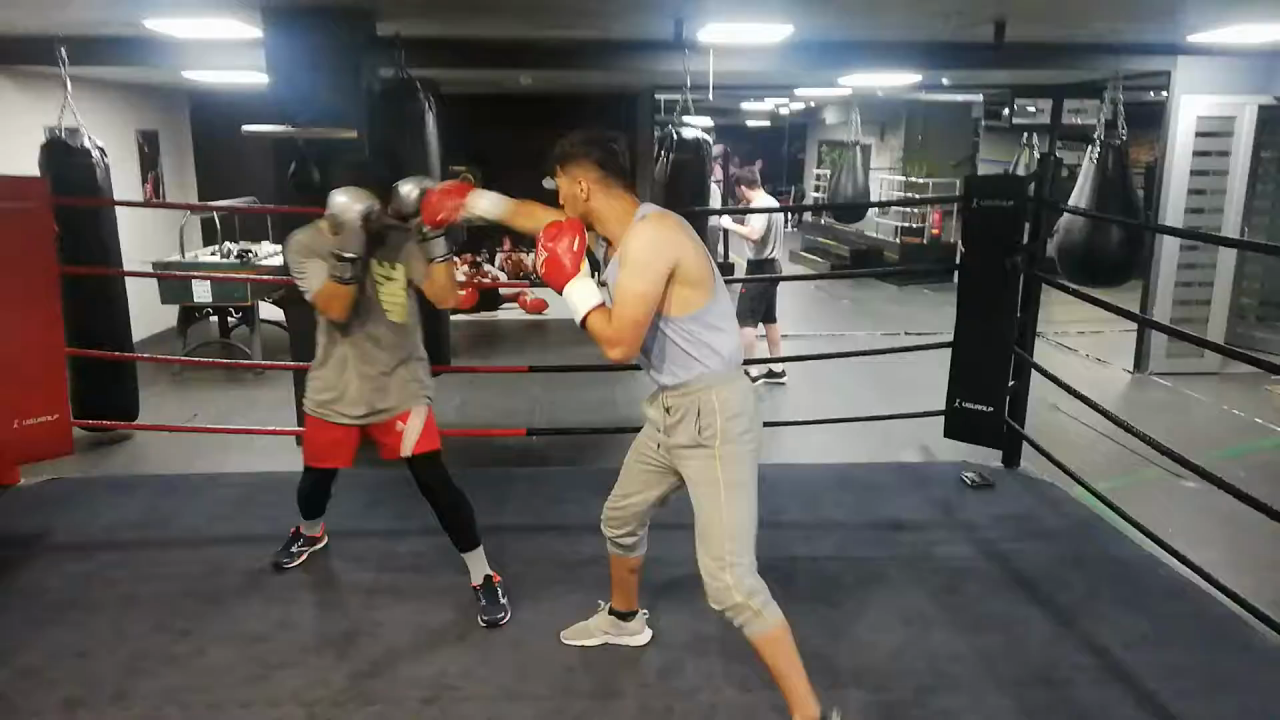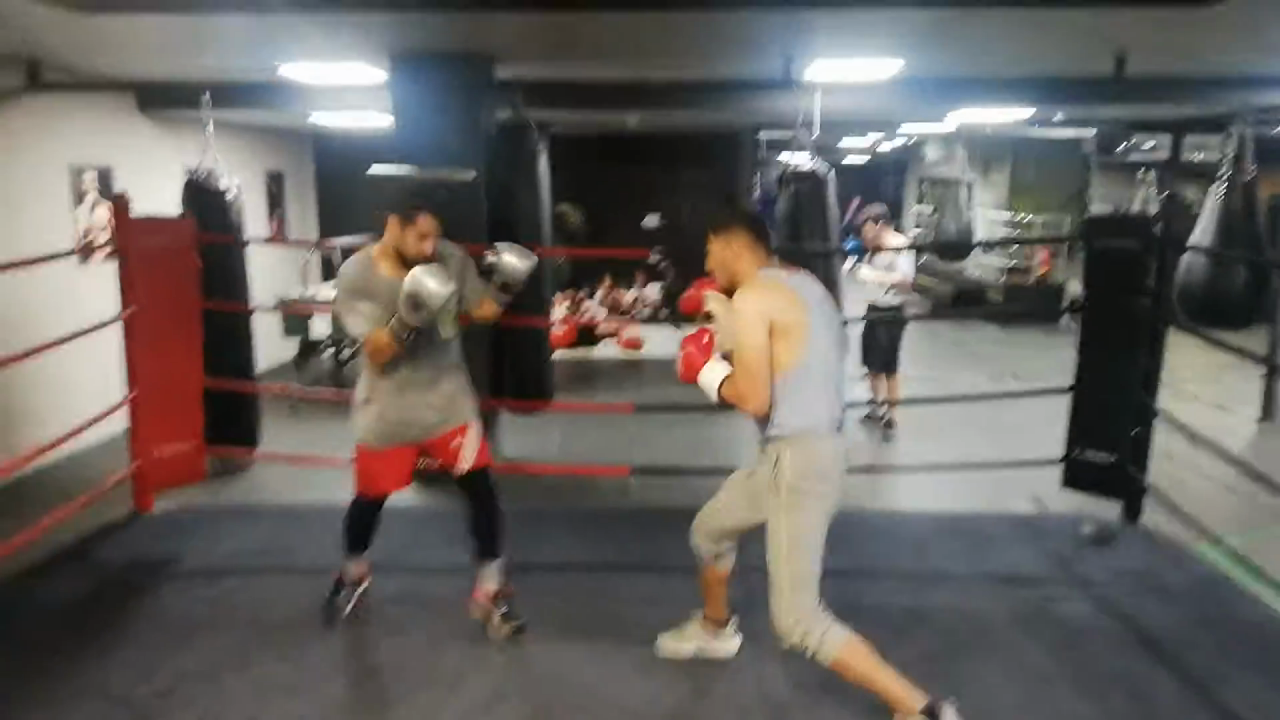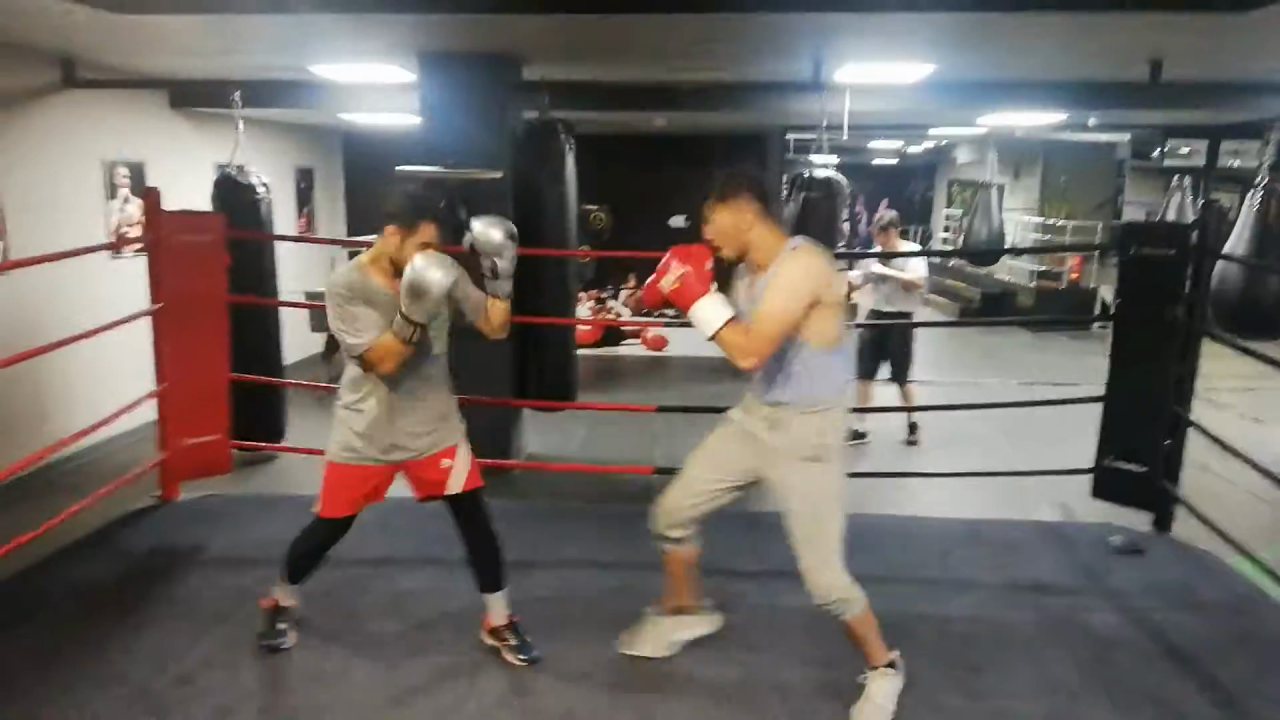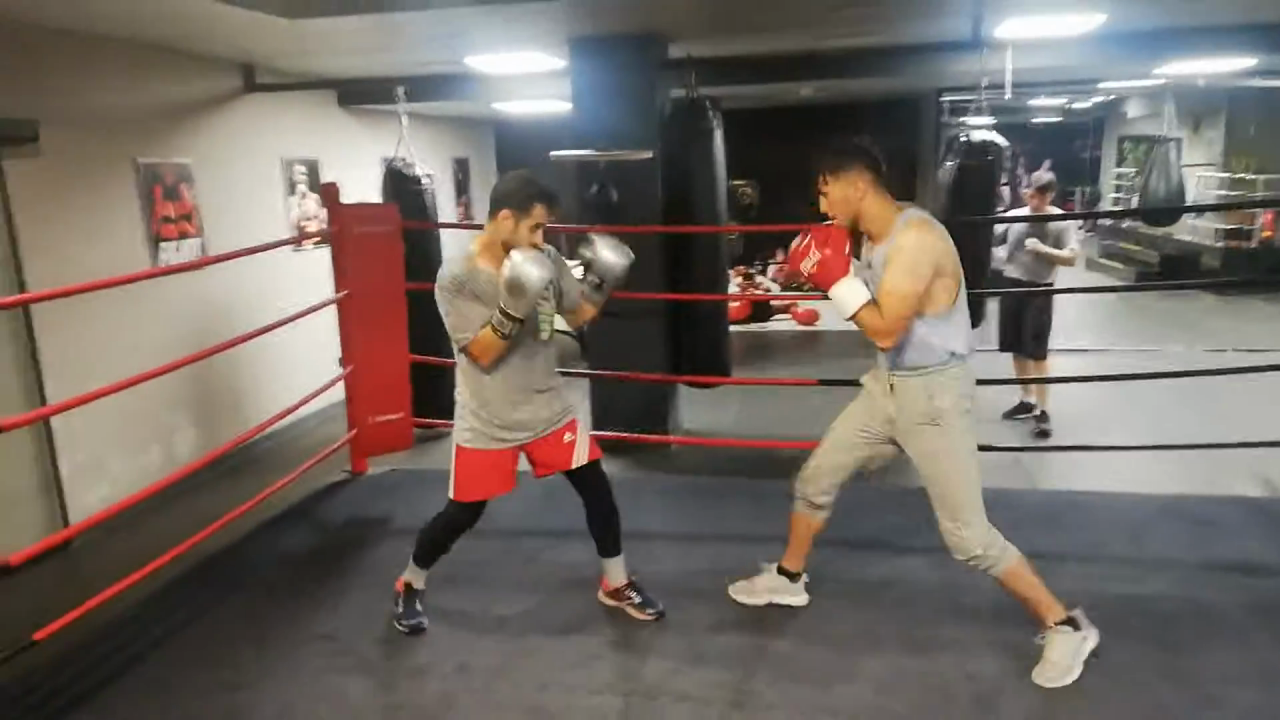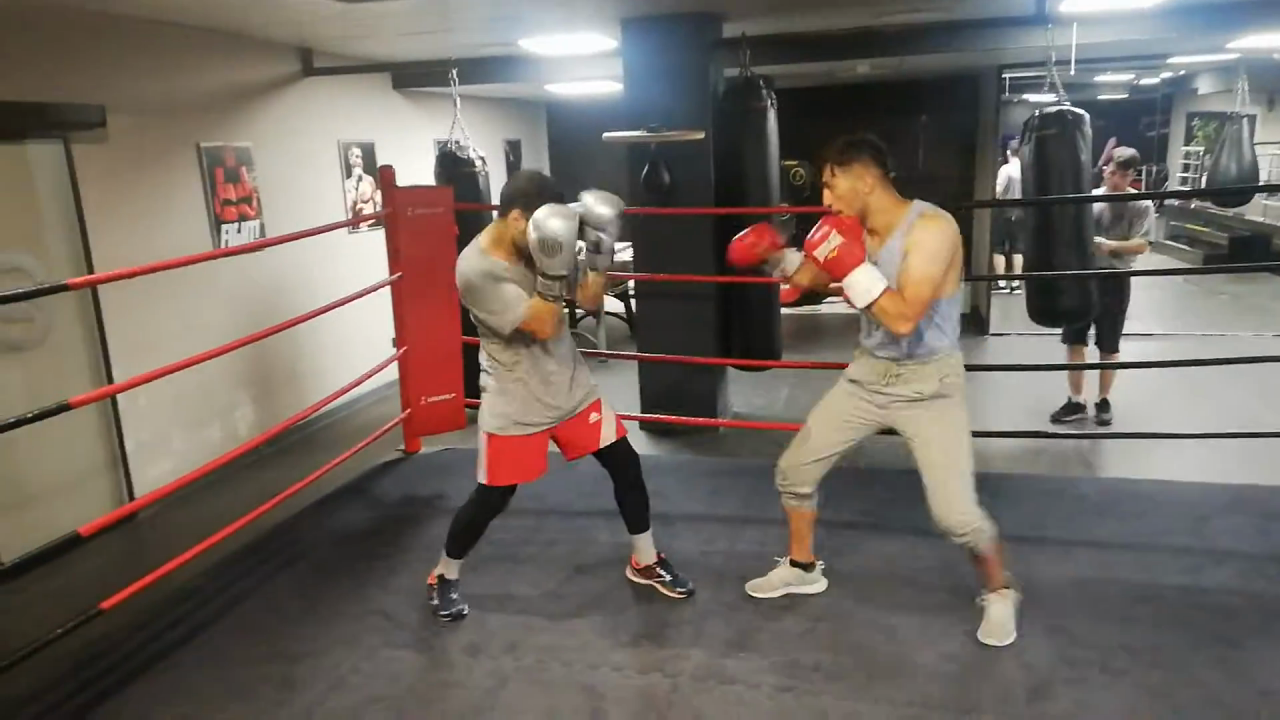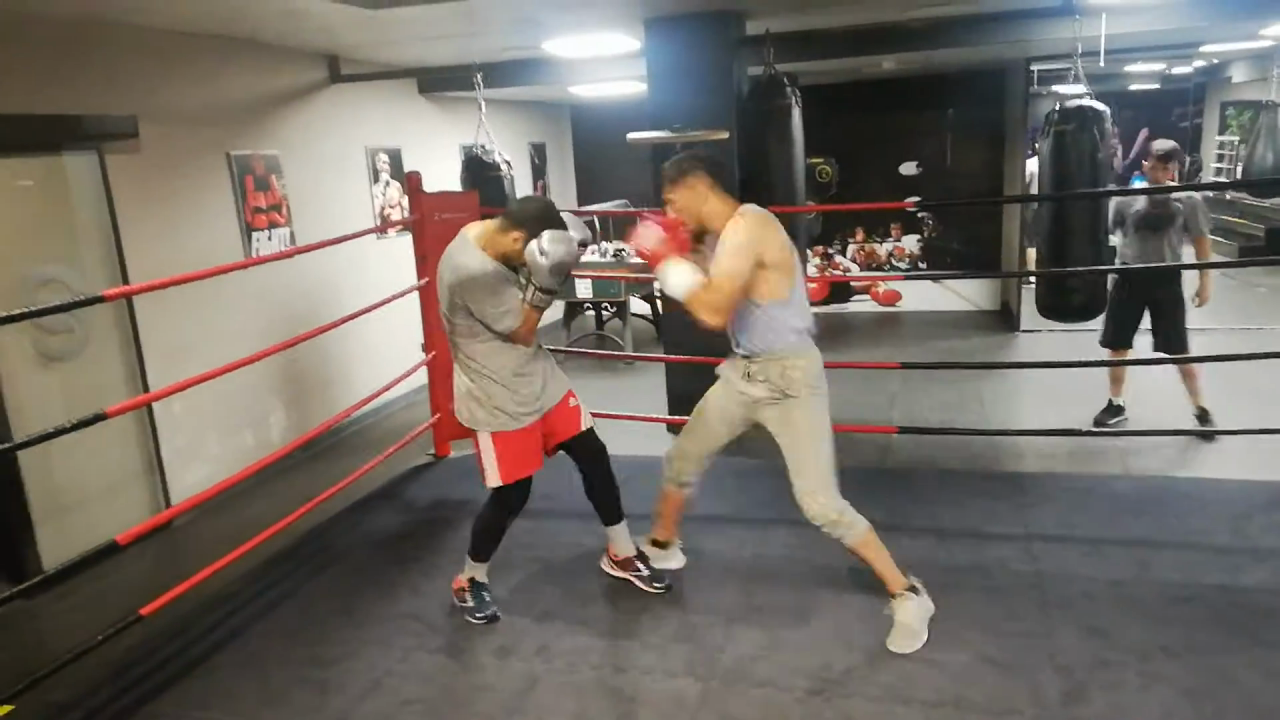
dt=0.7s
person 1, frame 1
left shoulder: (651, 237)
right shoulder: (623, 223)
left elbow: (620, 344)
right elbow: (541, 220)
left wrist: (571, 279)
right wrist: (469, 199)
left hip: (714, 411)
right hip: (672, 407)
left knee: (730, 582)
right knee: (620, 517)
right ankle: (624, 617)
person 1, frame 2
left shoulder: (751, 299)
right shoulder: (798, 284)
left elbow: (753, 401)
left wrist: (704, 367)
left hip: (799, 460)
right hip: (789, 452)
left knee: (798, 622)
right knee: (708, 531)
right ankle: (714, 629)
person 1, frame 3
left shoulder: (804, 266)
right shoulder: (751, 264)
left elbow: (749, 353)
right elbow: (738, 319)
left wrist: (699, 293)
right wrist: (676, 287)
left hip: (810, 430)
right hip: (754, 417)
left knee: (825, 579)
right knee: (672, 513)
left ankle: (882, 667)
right ankle: (686, 611)
person 1, frame 4
left shoulder: (916, 238)
right shoulder: (877, 233)
left elbow: (886, 333)
left wrist: (836, 277)
right wrist: (828, 272)
left hip: (935, 395)
right hip: (888, 388)
left knee: (968, 536)
right knee: (816, 476)
left ankle: (1065, 627)
right ankle: (788, 578)
person 1, frame 5
left shoulder: (932, 227)
right shoulder: (853, 227)
left elbow: (903, 321)
right elbow: (810, 277)
left wrist: (851, 265)
right wrist: (775, 252)
left hip: (929, 383)
right hip: (868, 375)
left knee: (955, 513)
right knee: (797, 469)
left ankle: (999, 590)
right ankle: (801, 567)
person 1, frame 6
left shoulder: (746, 228)
right shoulder: (735, 230)
left elbow: (714, 313)
right elbow: (727, 309)
left wrist: (670, 261)
right wrist: (678, 257)
left hip: (791, 378)
right hip: (745, 373)
left knee: (821, 505)
right knee: (682, 459)
left ankle: (908, 596)
right ankle: (660, 546)
person 2, frame 1
left shoulder: (402, 236)
right shoulder: (306, 243)
left elbow: (446, 298)
right elbow: (334, 311)
left wrist: (433, 236)
right wrist: (347, 249)
left hip: (399, 384)
right hip: (336, 388)
left knee: (434, 479)
right knee: (318, 473)
left ankle: (483, 577)
right ankle: (309, 531)
person 2, frame 2
left shoulder: (450, 258)
right shoulder: (356, 277)
left elbow: (482, 311)
right elbow: (377, 355)
left wrist: (506, 287)
right wrist: (409, 314)
left hip: (449, 404)
right hip: (385, 412)
left knee: (481, 492)
right knee: (368, 501)
left ankle: (490, 593)
right ankle: (353, 573)
person 2, frame 3
left shoulder: (443, 272)
right shoulder: (346, 288)
left elbow: (494, 326)
right elbow: (384, 361)
left wrist: (500, 270)
right wrist: (415, 310)
left hip: (435, 426)
right hip: (365, 433)
left knee: (474, 519)
right knee: (328, 527)
left ankle: (498, 622)
right ankle: (282, 601)
person 2, frame 4
left shoulder: (544, 260)
right shoulder: (456, 277)
left elbow: (579, 317)
right elbow: (485, 355)
left wrist: (600, 282)
right wrist: (514, 308)
left hip: (548, 408)
right hip: (487, 420)
left knee: (597, 489)
right knee: (462, 513)
left ankle: (616, 584)
right ankle: (411, 584)
person 2, frame 5
left shoulder: (536, 243)
right shoulder: (476, 271)
left elbow: (591, 297)
right elbow: (542, 328)
left wrist: (601, 246)
right wrist: (553, 267)
left hip: (570, 386)
right hip: (514, 401)
left knee: (625, 464)
right knee: (492, 496)
left ankle: (646, 562)
right ankle: (444, 576)
person 2, frame 6
left shoulder: (486, 237)
right shoulder: (473, 272)
right elbow: (524, 333)
left wrist: (540, 273)
right wrist: (544, 280)
left hip: (537, 378)
right hip: (497, 397)
left knee: (593, 454)
right knee: (510, 495)
left ankle: (622, 553)
right ankle: (471, 579)
person 3, frame 1
left shoulder: (760, 206)
right shoulder: (773, 203)
left elbow: (754, 234)
left wrist: (729, 224)
left hip: (759, 267)
right hip: (771, 266)
left knee: (746, 319)
right knee: (769, 319)
left ankle: (748, 371)
right ankle: (776, 369)
person 3, frame 2
left shoulder: (901, 246)
right shoulder: (875, 248)
left elbow: (906, 280)
left wrist: (871, 276)
right wrist: (861, 272)
left hip: (891, 313)
right hip: (874, 310)
left knee: (888, 368)
right knee: (872, 364)
left ankle: (890, 417)
right ankle: (878, 409)
person 3, frame 3
left shoulder: (913, 252)
right shoulder: (873, 255)
left elbow: (919, 281)
right elbow: (856, 283)
left wrist: (886, 272)
right wrist: (852, 279)
left hip: (900, 319)
right hip: (874, 317)
left knee: (901, 377)
right knee: (864, 375)
left ankle: (912, 422)
right ankle: (860, 427)
person 3, frame 4
left shoulder: (1063, 222)
right shoulder: (1013, 216)
left elbow: (1071, 258)
left wrist: (1043, 249)
left hip: (1039, 291)
right hip: (1011, 286)
left knee: (1037, 353)
right knee: (1017, 350)
left ankle: (1041, 412)
right ankle: (1027, 400)
person 3, frame 5
left shoulder: (1141, 205)
left elbow: (1141, 245)
left wrist: (1107, 245)
left hip: (1115, 281)
left knee: (1108, 348)
right knee: (1075, 342)
left ankle: (1103, 401)
right ankle: (1076, 401)
person 3, frame 6
left shoulder: (1188, 199)
right shoulder: (1126, 197)
left elbow: (1201, 241)
left wrist: (1205, 282)
left hip: (1166, 279)
right hip: (1129, 277)
left knee: (1178, 349)
right knee: (1118, 345)
left ankle: (1200, 408)
right ankle: (1116, 404)
